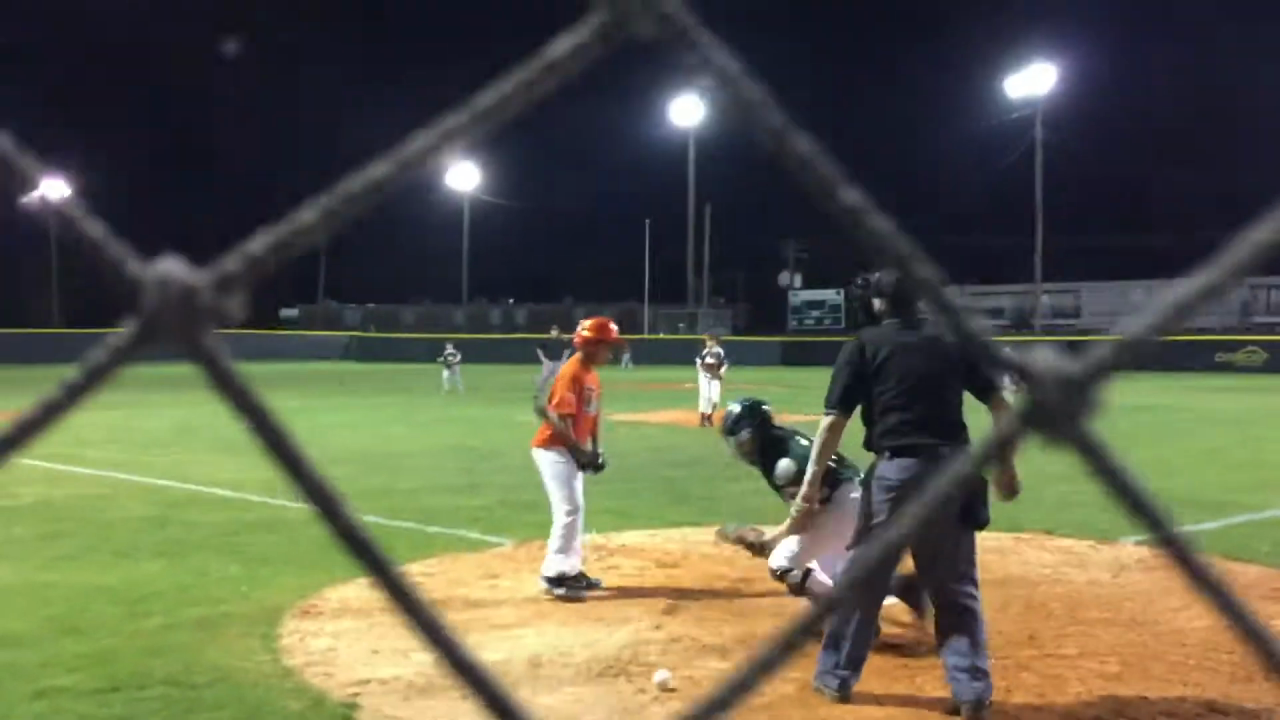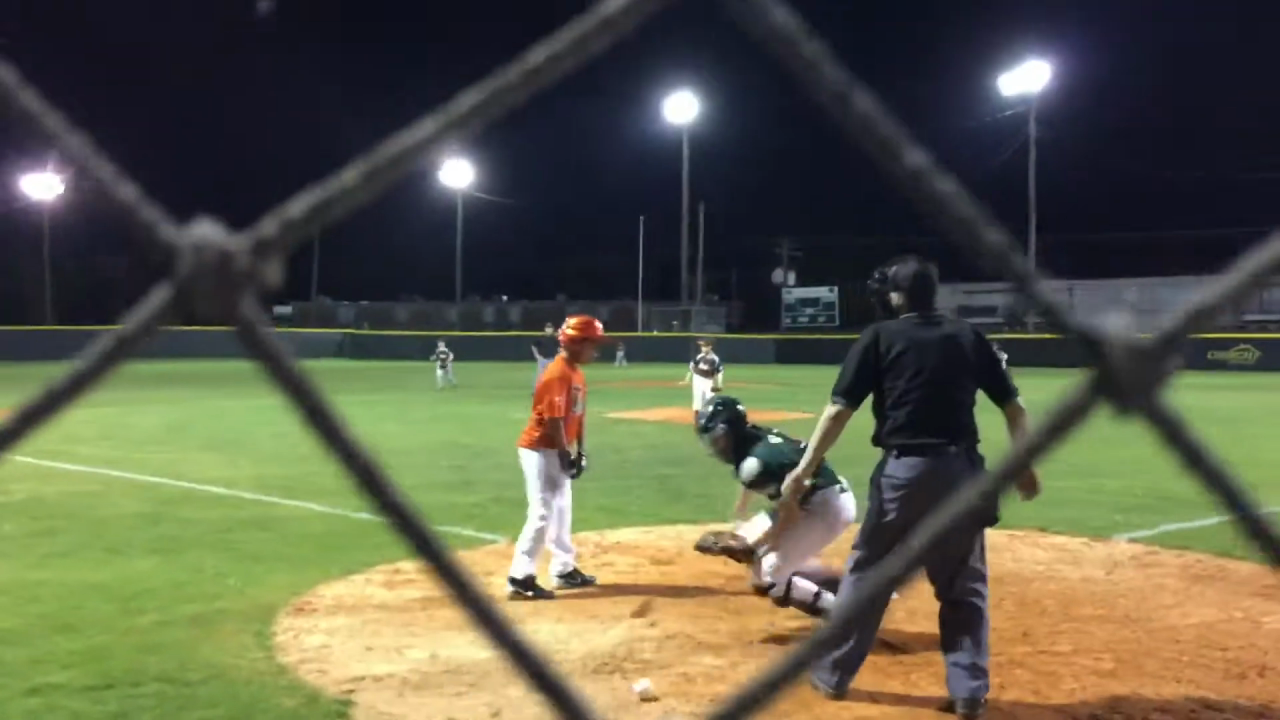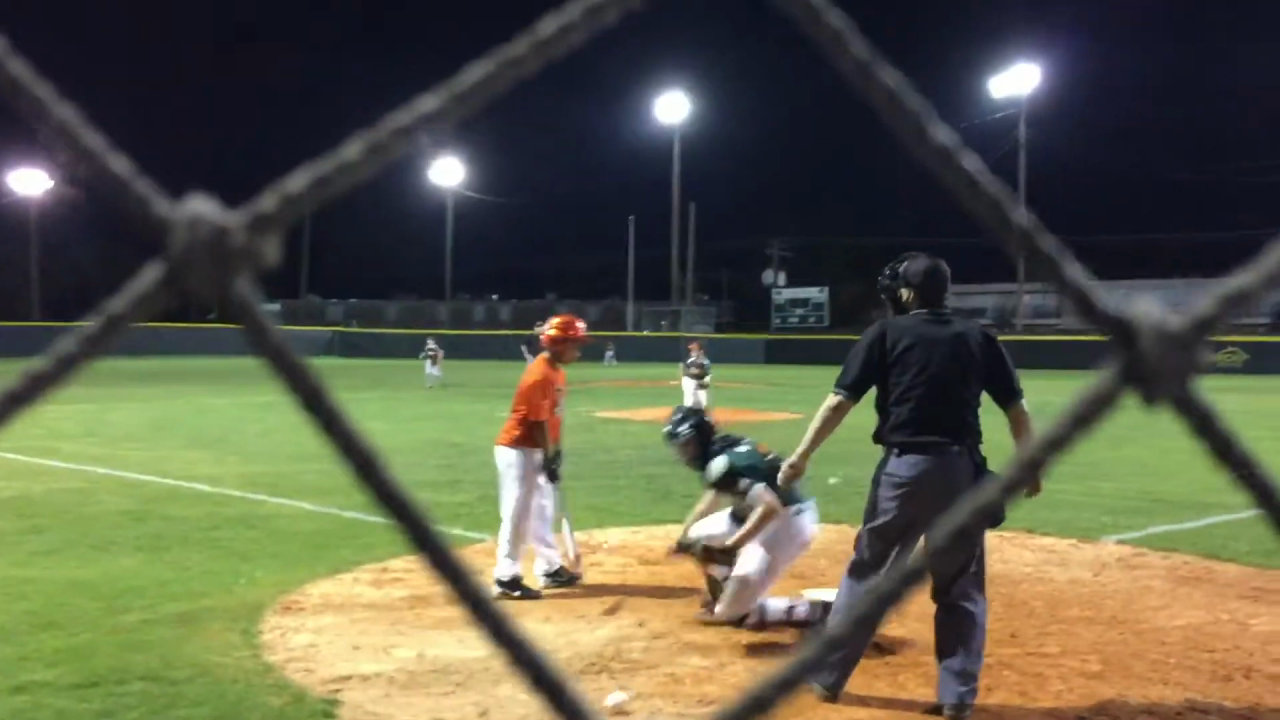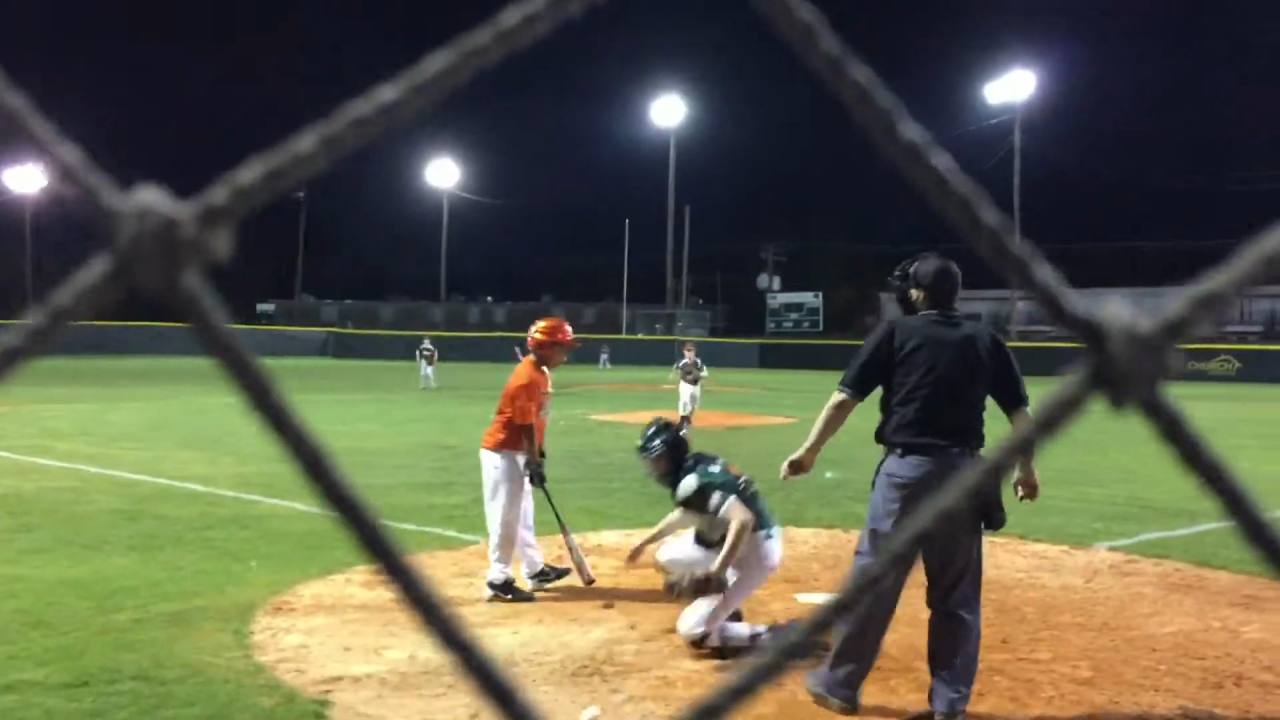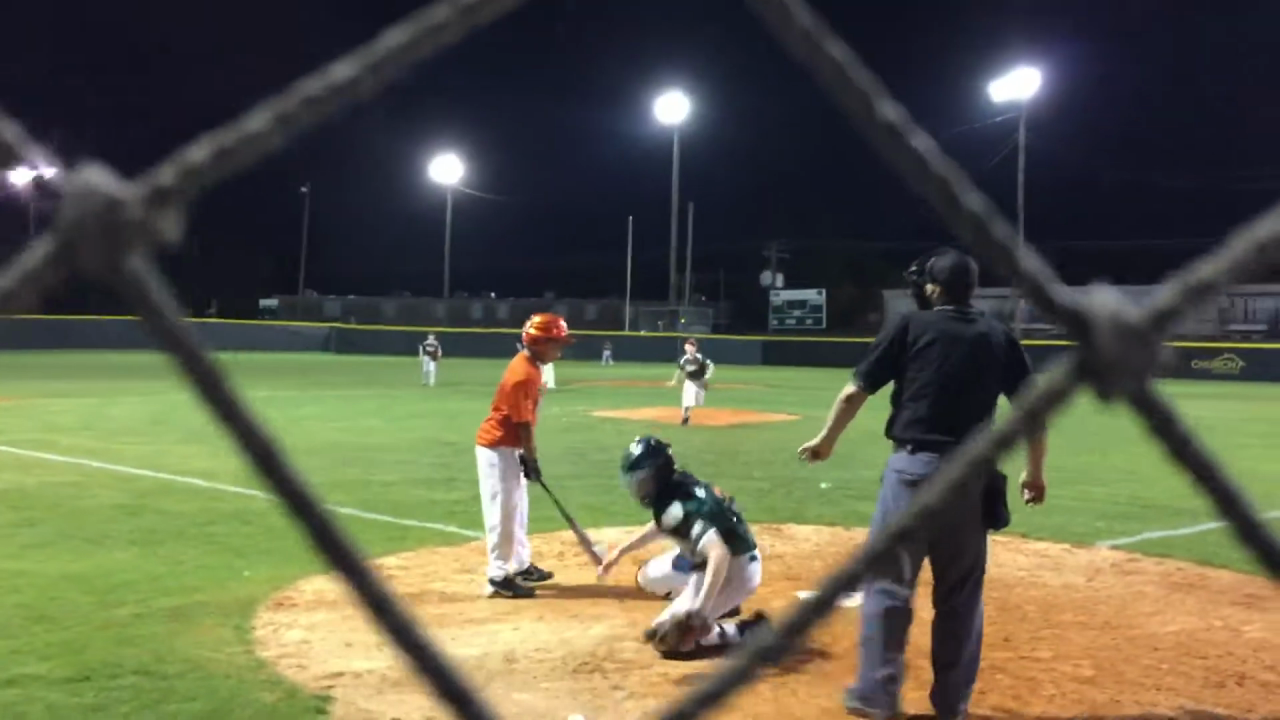
dt=0.1s
person 1, frame 1
left shoulder: (864, 345)
right shoulder: (953, 342)
left elbow: (833, 422)
right elbow: (1001, 407)
left wrist: (812, 482)
right wrist: (1006, 466)
left hip: (894, 471)
left knee: (862, 576)
right knee: (957, 585)
left ankle: (836, 676)
person 1, frame 2
left shoulder: (880, 338)
right shoulder: (970, 337)
left elbow: (839, 410)
right elbow: (1013, 408)
left wrist: (806, 467)
right wrist: (1024, 464)
left hip: (903, 469)
right hip: (959, 468)
left knee: (869, 572)
right knee: (964, 584)
left ankle: (834, 673)
person 1, frame 3
left shoulder: (887, 333)
right shoulder: (978, 337)
left elbow: (839, 401)
right elbow: (1017, 411)
left wrist: (801, 456)
left hip: (904, 468)
right hip: (962, 470)
left knee: (868, 573)
right knee: (962, 587)
left ankle: (828, 674)
person 1, frame 4
left shoulder: (895, 333)
right shoulder: (986, 341)
left elbow: (843, 399)
right elbow: (1021, 415)
left wrist: (811, 450)
right wrist: (1026, 469)
left hip: (905, 471)
right hip: (962, 476)
right knee: (957, 594)
person 1, frame 5
left shoulder: (909, 327)
right shoulder: (1000, 338)
left elbow: (855, 391)
left wrist: (826, 439)
right wrist: (1035, 471)
left hip: (913, 467)
right hip: (972, 473)
left knee: (888, 579)
right knee: (961, 592)
person 2, frame 1
left shoulder: (591, 374)
right shoulder: (572, 374)
left elbow: (591, 415)
right elbow: (561, 418)
left wrist: (595, 450)
right wrist: (578, 450)
left hip: (568, 450)
right hip: (553, 449)
left knee: (569, 510)
right knee: (570, 508)
left ankle: (570, 571)
right ankle: (555, 575)
person 2, frame 2
left shoulder: (576, 372)
right shoulder: (558, 374)
left elbow: (577, 415)
right elbow: (553, 420)
left wrist: (580, 451)
right wrist: (566, 455)
left hip: (555, 450)
right hip: (540, 451)
left knee: (560, 511)
right knee: (542, 513)
left ankle: (564, 570)
right ankle: (520, 578)
person 2, frame 3
left shoulder: (557, 371)
right shoulder: (540, 375)
right elbow: (538, 422)
left wrist: (556, 452)
right wrist: (548, 458)
left hip: (532, 449)
right hip: (518, 449)
left knee: (542, 510)
right knee: (518, 513)
left ankle: (551, 568)
right ankle: (506, 579)
person 2, frame 4
left shoulder: (539, 372)
right shoulder: (527, 379)
right elbow: (526, 426)
left wrist: (540, 452)
right wrist: (535, 464)
left hip: (513, 451)
right hip: (502, 452)
left knee: (522, 513)
right knee: (504, 516)
left ankle: (535, 569)
right ankle: (498, 582)
person 2, frame 5
left shoulder: (531, 367)
right shoulder: (522, 375)
right elbow: (523, 424)
left wrist: (528, 453)
right wrist: (531, 459)
left hip: (507, 447)
right hip: (497, 448)
left knee: (515, 509)
right knee: (502, 513)
left ankle: (521, 566)
right ankle: (499, 578)
person 3, frame 1
left shoulder: (786, 462)
right shoulder: (782, 440)
left wrist: (775, 540)
right hip: (847, 498)
left knee: (781, 564)
right ankle: (902, 585)
person 3, frame 2
left shoulder: (758, 460)
right shoulder: (757, 438)
left wrist: (756, 544)
left hip: (827, 503)
right hip: (811, 502)
left knee: (769, 578)
right ankle: (828, 581)
person 3, frame 3
left shoulder: (723, 465)
right shoulder: (723, 449)
left elbow: (771, 506)
right elbow: (713, 497)
left wrist: (735, 543)
right wrist: (685, 533)
left knee: (733, 609)
right knee: (698, 535)
left ankle: (814, 614)
person 3, frame 4
left shoulder: (693, 483)
right shoulder: (694, 469)
left elbow: (741, 518)
right elbow: (683, 514)
left wrist: (718, 568)
right wrist: (646, 540)
left hip: (757, 548)
left knee: (693, 632)
right knee: (667, 555)
left ankle: (779, 636)
right ankle: (724, 610)
person 3, frame 5
left shoulder: (681, 508)
right shoulder: (671, 488)
left elbow: (719, 555)
right elbow: (659, 527)
left wrist: (700, 608)
right wrist: (620, 552)
left hip: (736, 566)
left ankle: (751, 631)
